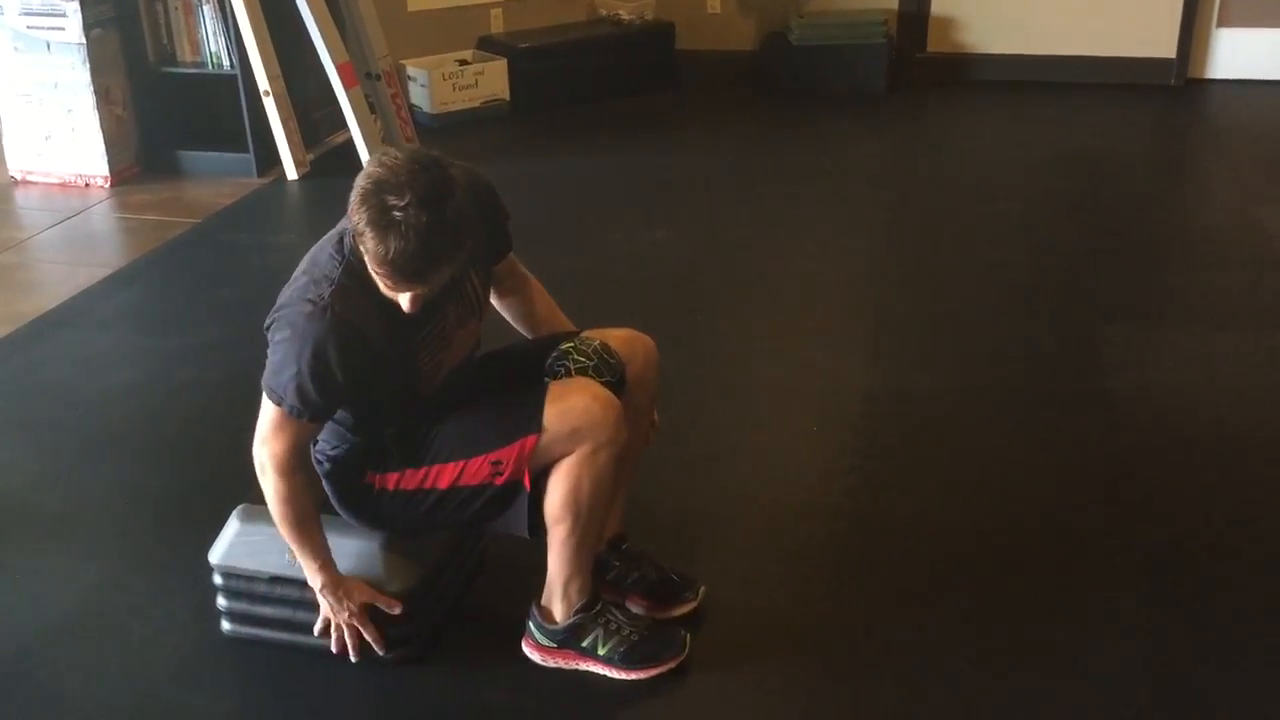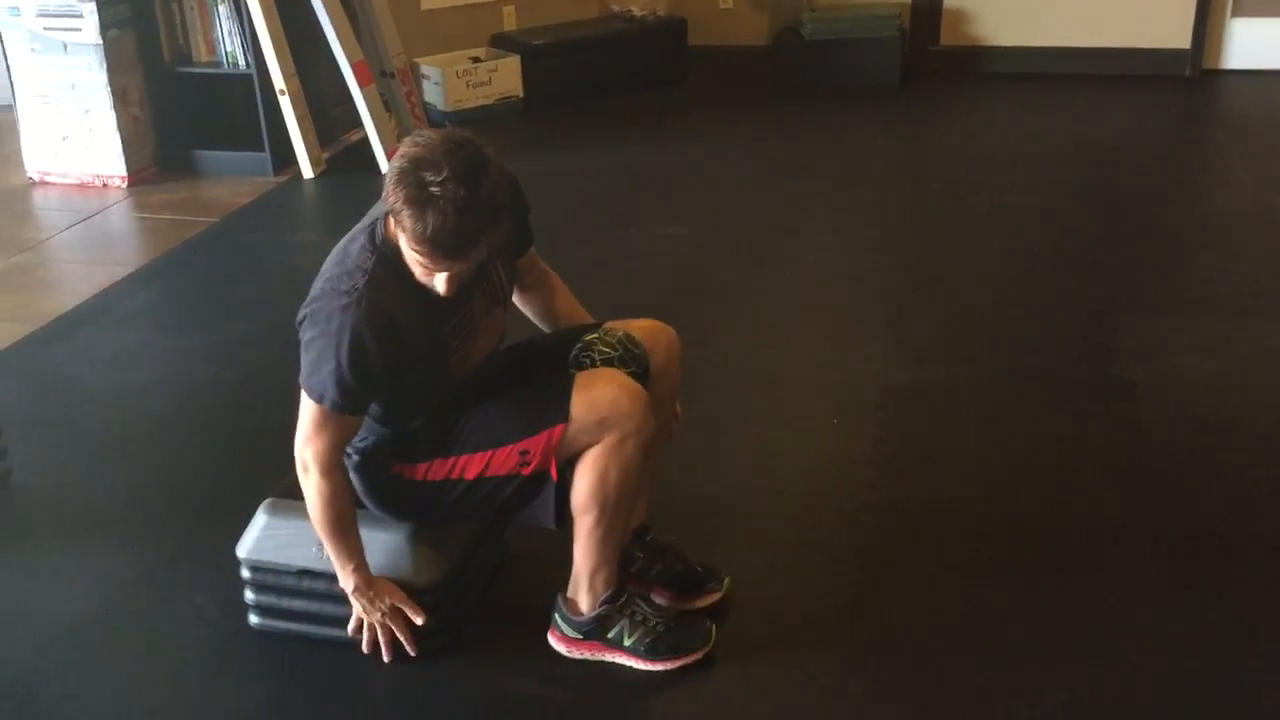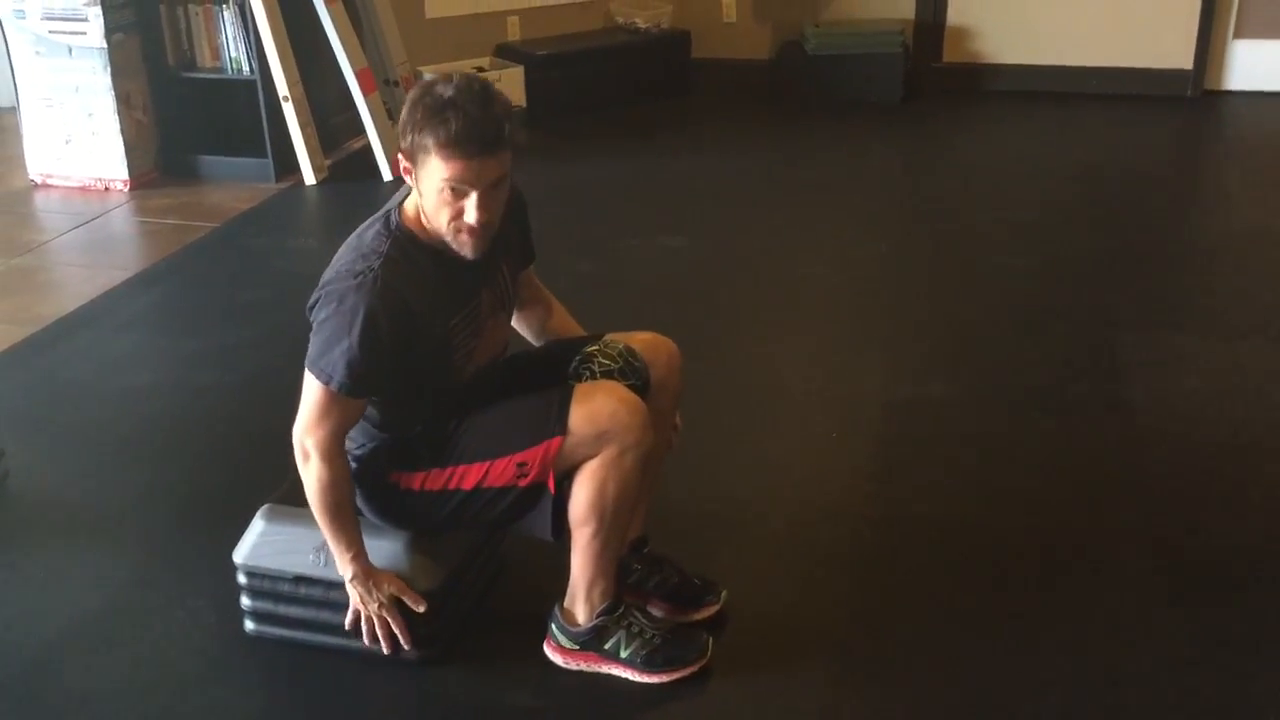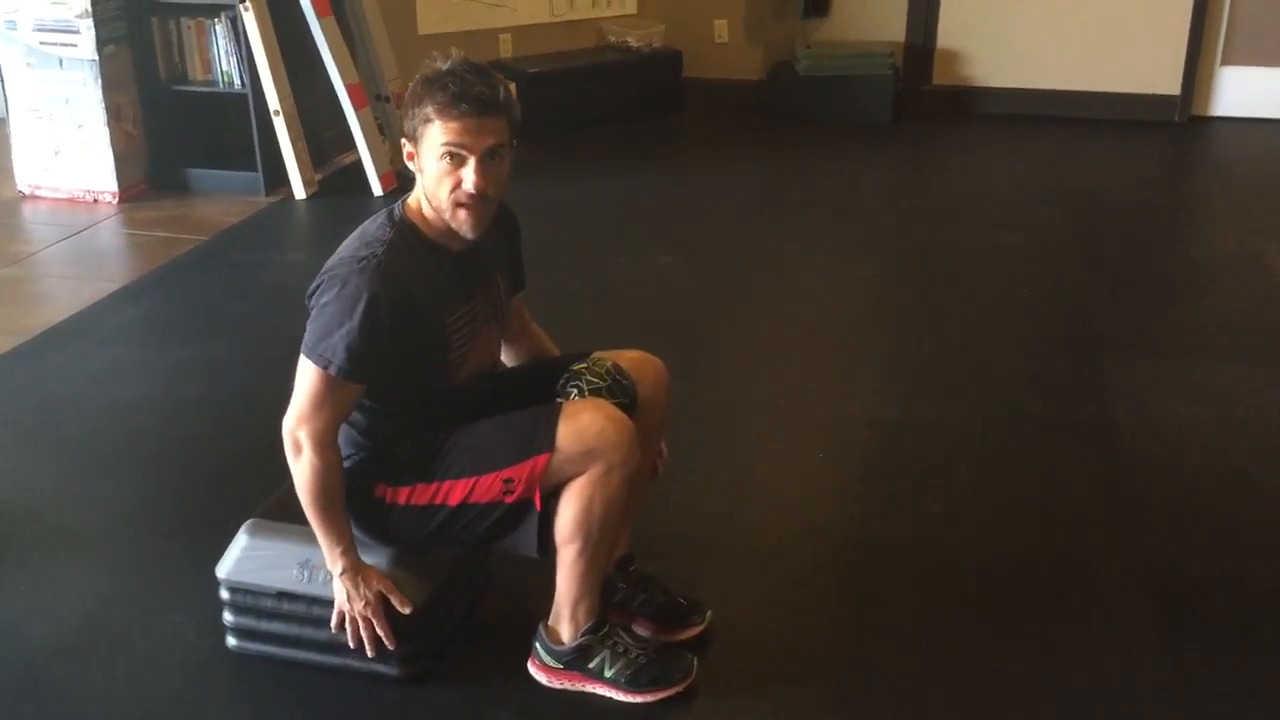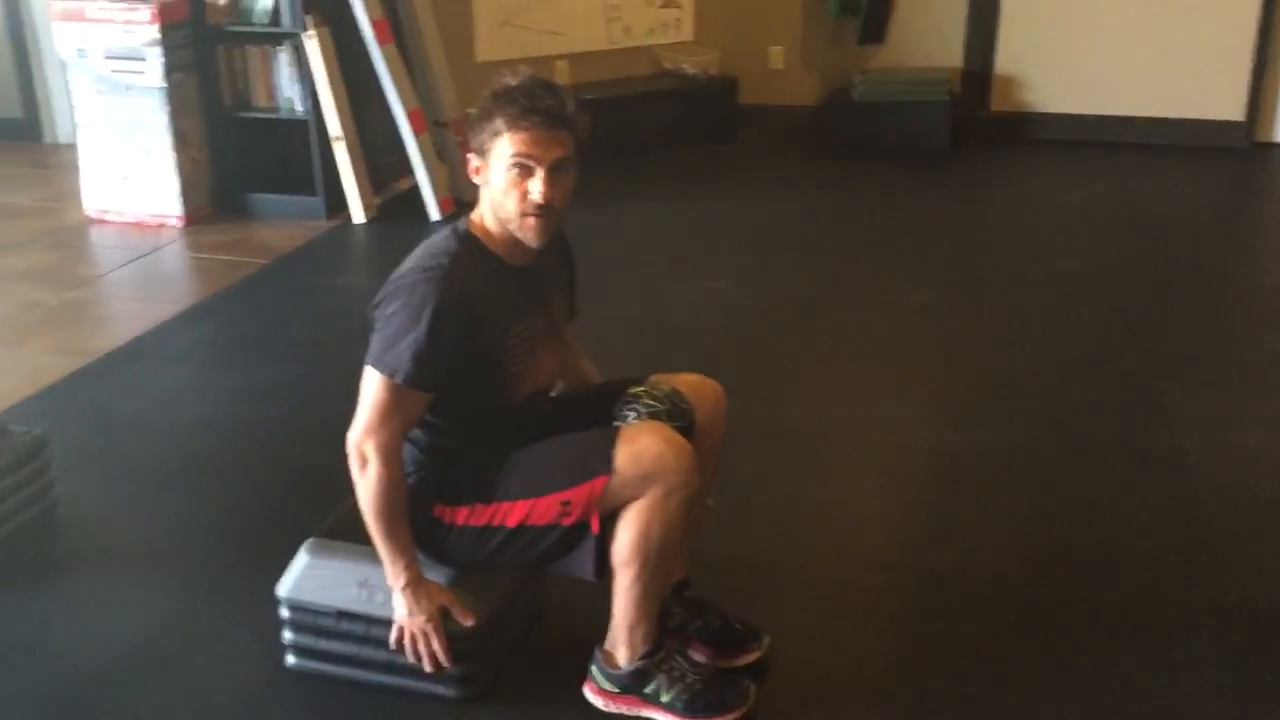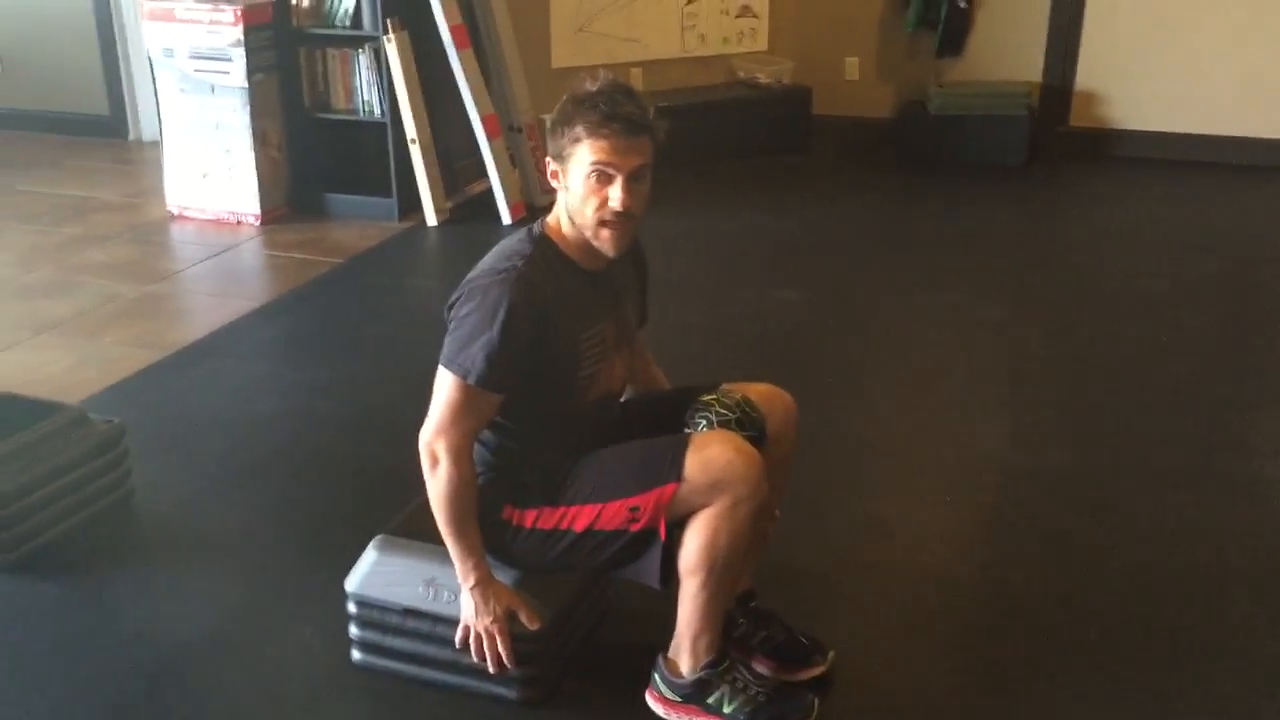
dt=0.4s
person 1, frame 1
left shoulder: (468, 198)
right shoulder: (321, 319)
left elbow: (511, 282)
right elbow: (275, 454)
left wrist: (595, 367)
right wrist: (327, 583)
left hip: (453, 388)
right hip: (380, 461)
left knee: (633, 355)
right knee: (593, 418)
left ankle: (602, 554)
right ankle: (563, 622)
person 1, frame 2
left shoulder: (494, 195)
right shoulder: (354, 309)
left elbow: (531, 279)
right elbow: (317, 455)
left wrist: (610, 353)
right wrist: (358, 583)
left hip: (476, 382)
right hip: (408, 453)
left knee: (655, 347)
right knee: (621, 409)
left ankle: (627, 547)
right ankle: (589, 613)
person 1, frame 3
left shoulder: (498, 208)
right shoulder: (370, 290)
left elbow: (528, 300)
right elbow: (315, 441)
left wrist: (608, 369)
right wrist: (357, 573)
left hip: (476, 391)
right hip: (407, 460)
left knee: (656, 359)
right knee: (619, 421)
left ankle: (625, 558)
right ankle: (586, 624)
person 1, frame 4
left shoulder: (491, 221)
right shoulder: (372, 278)
right elbow: (305, 432)
left wrist: (585, 392)
right wrist: (346, 569)
left hip: (463, 407)
right hip: (396, 473)
left knee: (641, 377)
right knee: (606, 438)
left ankle: (610, 575)
right ankle: (570, 643)
person 1, frame 5
left shoulder: (546, 245)
right shoulder: (436, 289)
right elbow: (370, 445)
left wrist: (628, 421)
right wrist: (407, 584)
left hip: (521, 432)
right hip: (456, 493)
left knee: (699, 400)
right knee: (662, 461)
left ankle: (666, 599)
right ankle: (628, 667)
person 1, frame 6
left shoulder: (619, 250)
right shoulder: (511, 292)
right elbow: (441, 445)
left wrist: (692, 434)
right wrist: (476, 584)
left hip: (588, 436)
right hip: (523, 495)
left knee: (771, 411)
right knee: (734, 471)
left ankle: (732, 610)
